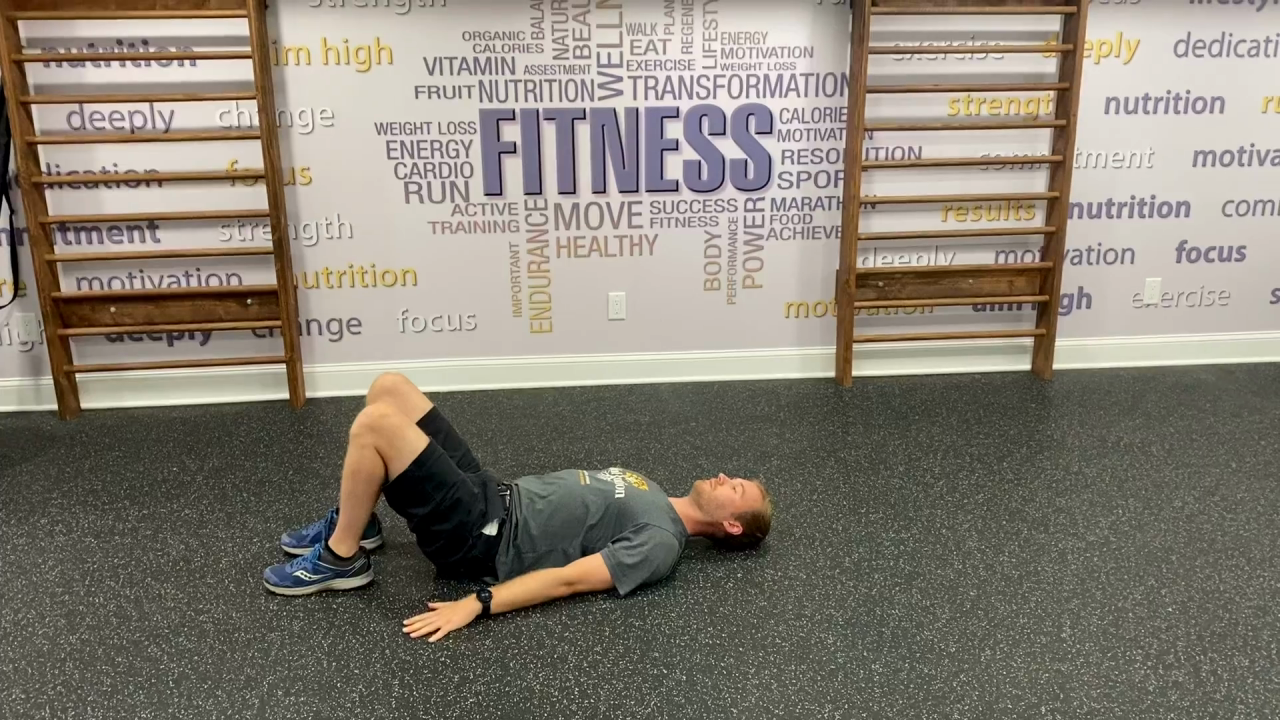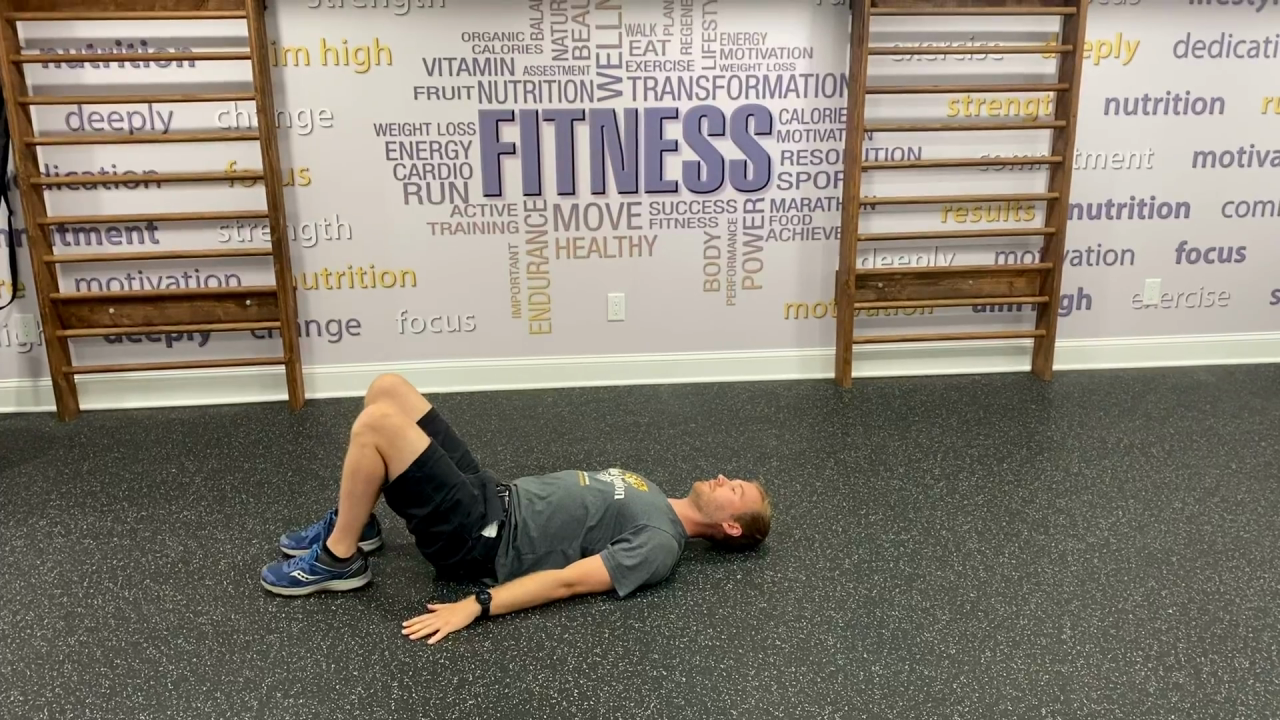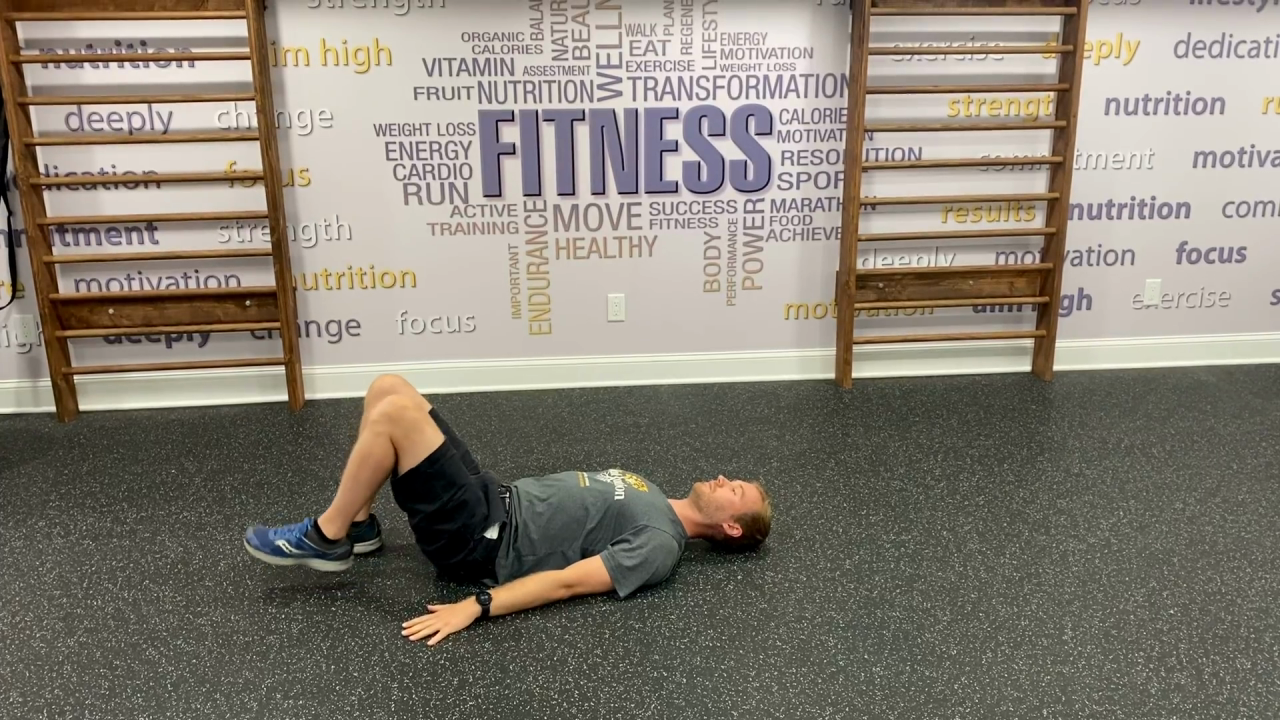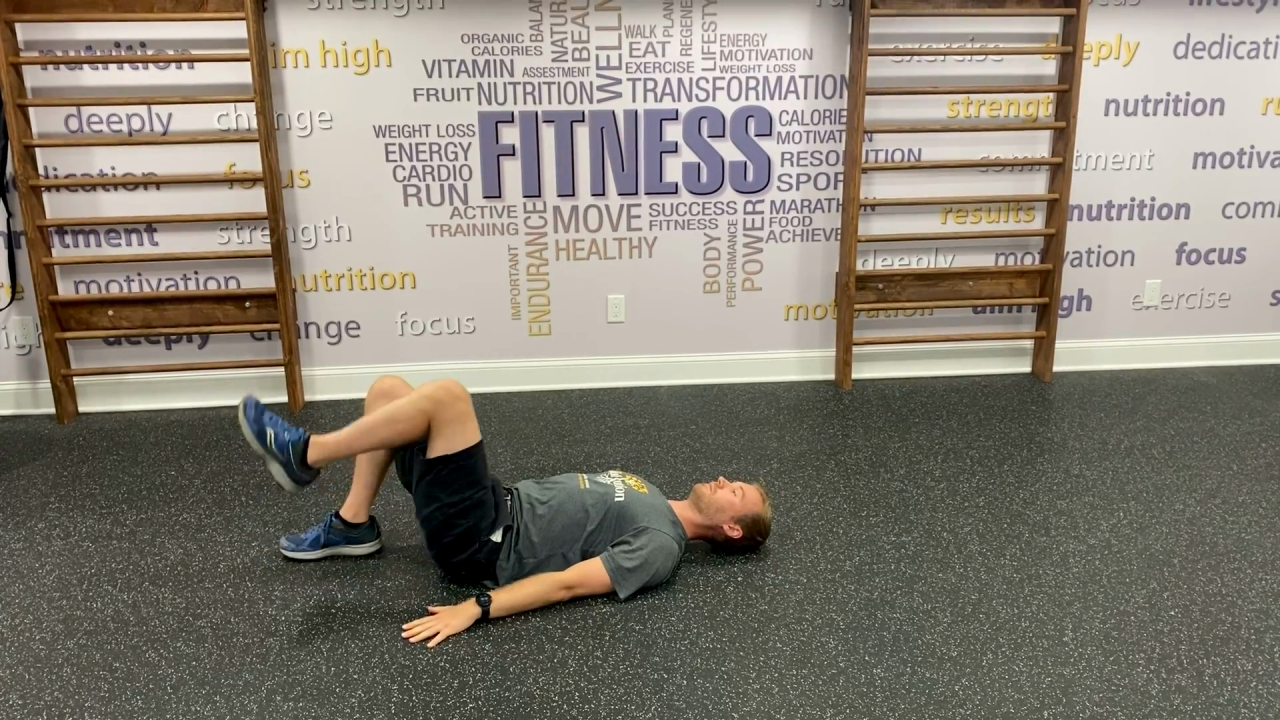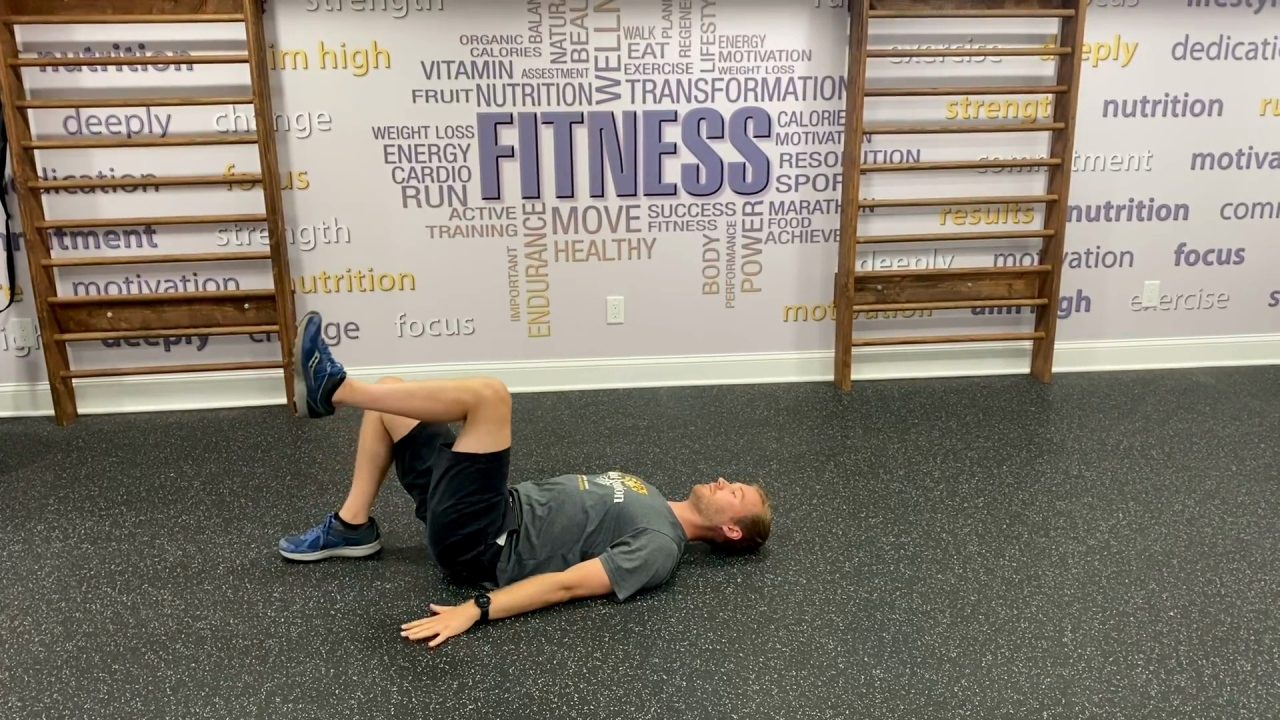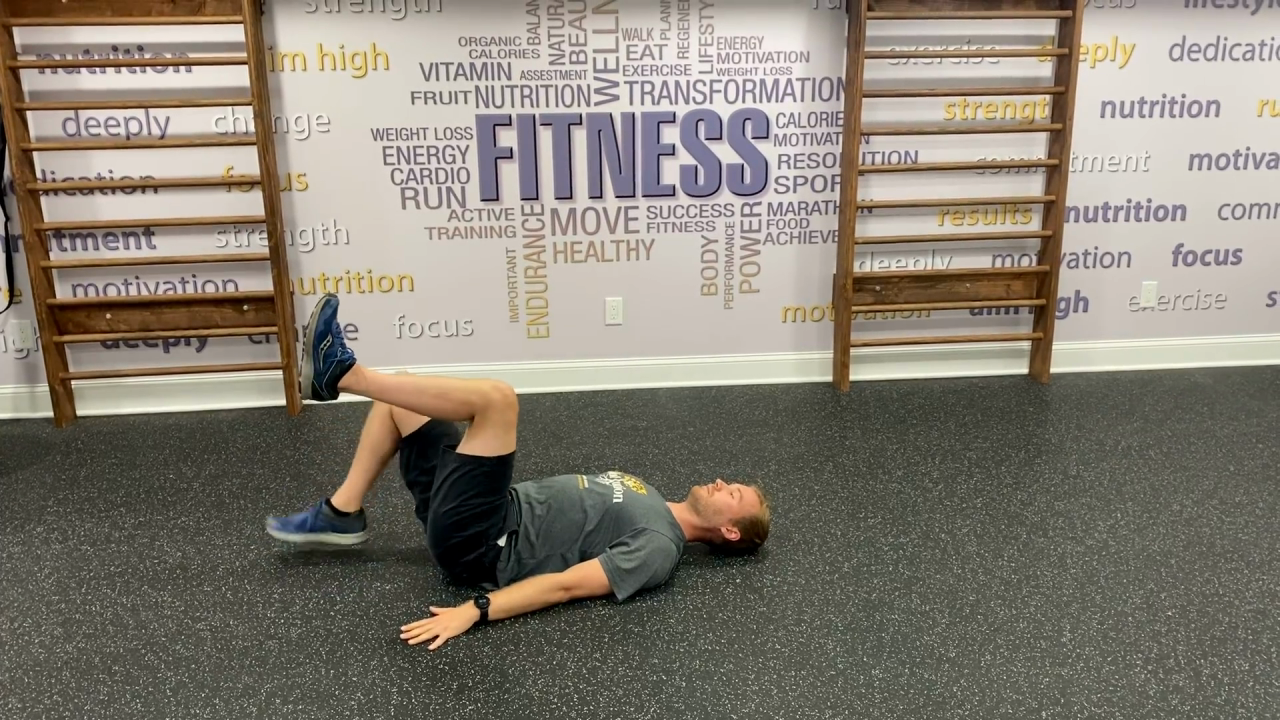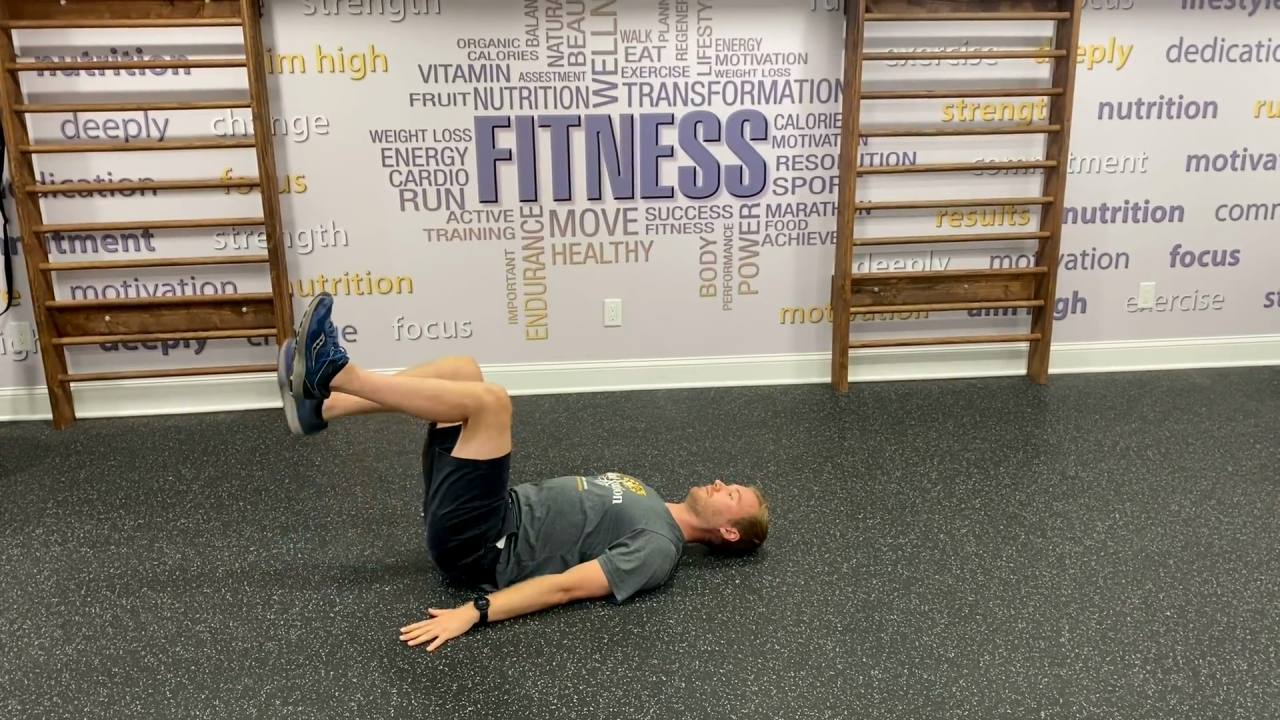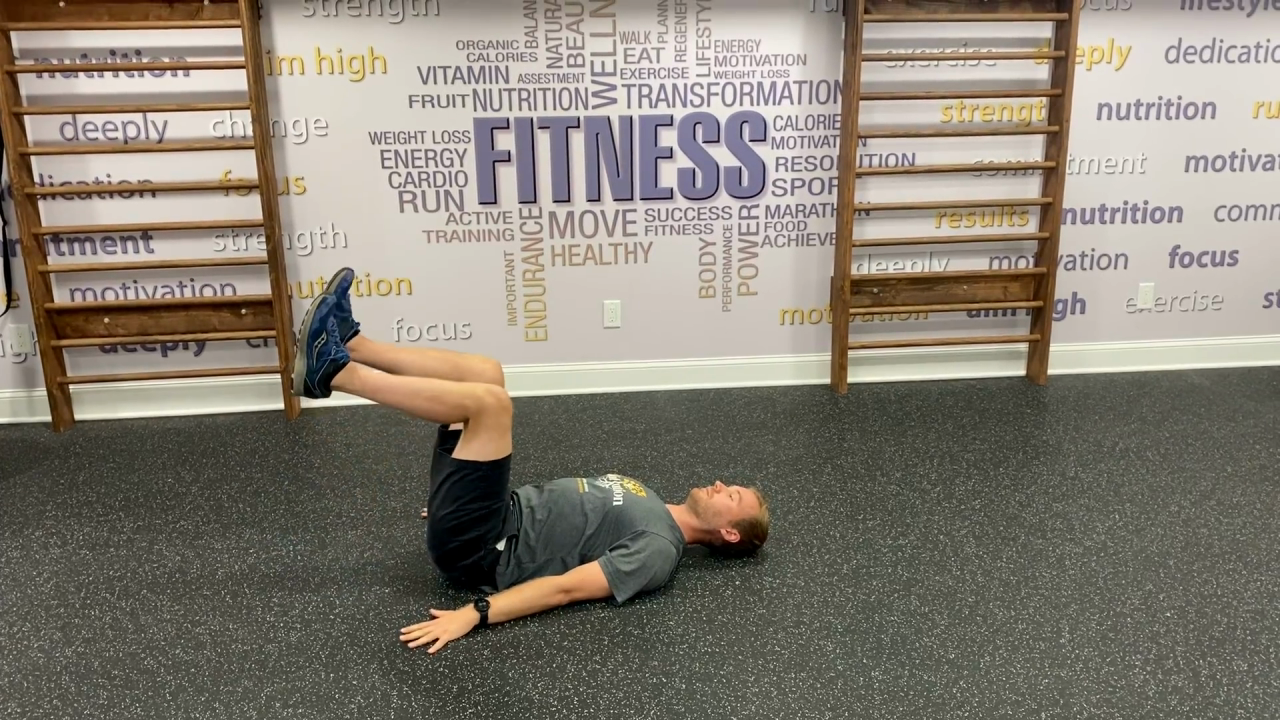
dt=0.4s
person 1, frame 1
left shoulder: (659, 542)
right shoulder: (648, 495)
left elbow: (568, 580)
left wrist: (476, 603)
left hip: (476, 538)
right hip: (493, 498)
left knee: (374, 424)
right knee: (389, 388)
left ankle: (340, 558)
right ankle: (355, 522)
person 1, frame 2
left shoulder: (658, 544)
right shoulder: (648, 496)
left elbow: (568, 581)
left wrist: (475, 605)
left hip: (477, 540)
right hip: (492, 499)
left knee: (376, 425)
right knee: (388, 389)
left ankle: (338, 559)
right ankle: (354, 524)
person 1, frame 3
left shoulder: (659, 544)
right shoulder: (648, 498)
left elbow: (569, 581)
left wrist: (475, 605)
left hip: (476, 542)
right hip: (495, 501)
left knee: (398, 413)
right knee: (388, 388)
left ankle: (326, 539)
right ankle: (355, 524)
person 1, frame 4
left shoulder: (659, 546)
right shoulder: (647, 496)
left elbow: (566, 584)
left wrist: (474, 607)
left hip: (478, 544)
right hip: (499, 505)
left knee: (449, 394)
right knee: (388, 388)
left ankle: (305, 455)
right ankle: (352, 526)
person 1, frame 5
left shoulder: (659, 546)
right shoulder: (646, 499)
left elbow: (568, 584)
left wrist: (474, 610)
left hip: (479, 546)
right hip: (504, 509)
left knee: (490, 393)
right knee: (387, 390)
left ankle: (332, 389)
right ankle: (352, 528)
person 1, frame 6
left shoulder: (657, 547)
right shoulder: (645, 501)
left elbow: (567, 584)
left wrist: (474, 610)
left hip: (475, 545)
right hip: (499, 513)
left knee: (497, 397)
right knee: (399, 386)
left ankle: (339, 374)
right ankle: (342, 514)
person 1, frame 7
left shoulder: (657, 549)
right shoulder: (642, 499)
left elbow: (566, 586)
left wrist: (474, 612)
right wrist: (454, 500)
left hip: (476, 549)
right hip: (499, 515)
left knee: (491, 399)
right knee: (463, 370)
left ankle: (335, 376)
right ankle: (321, 409)
person 1, frame 8
left shoulder: (657, 550)
right shoulder: (643, 502)
left elbow: (566, 587)
left wrist: (475, 613)
right wrist: (455, 503)
left hip: (478, 550)
right hip: (498, 516)
left knee: (491, 402)
right knee: (485, 372)
left ankle: (333, 374)
right ankle: (347, 344)
